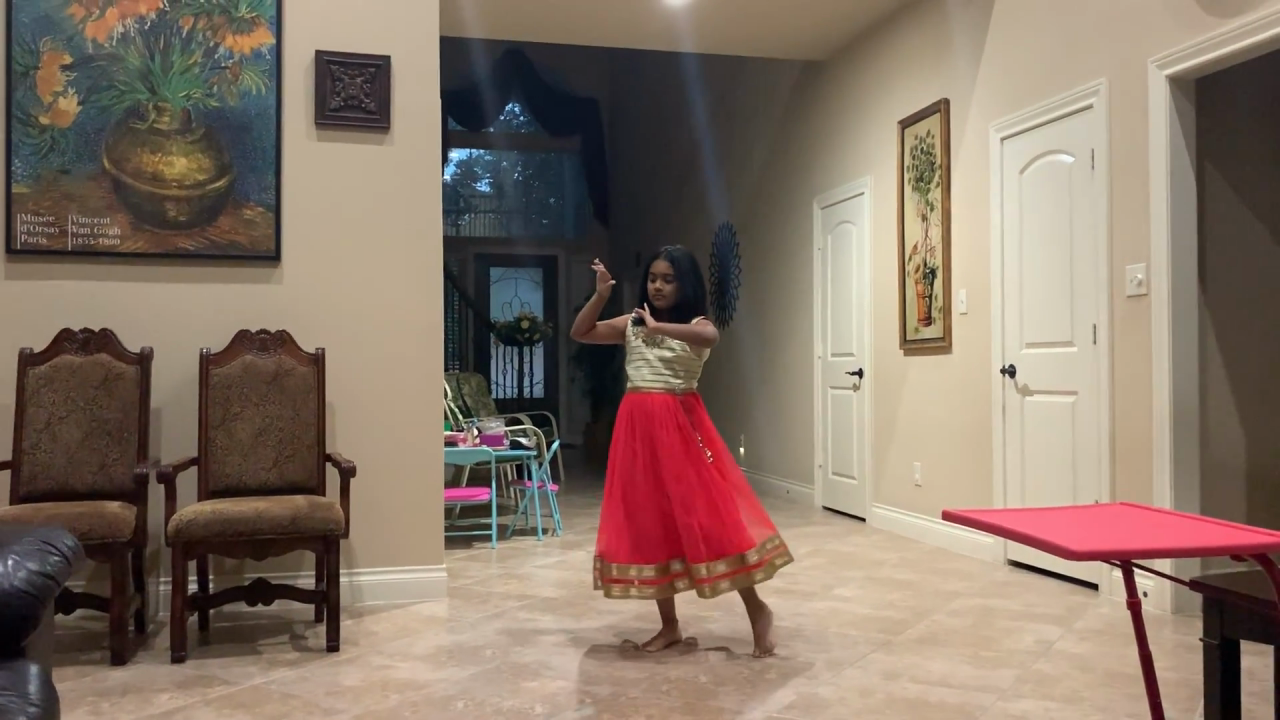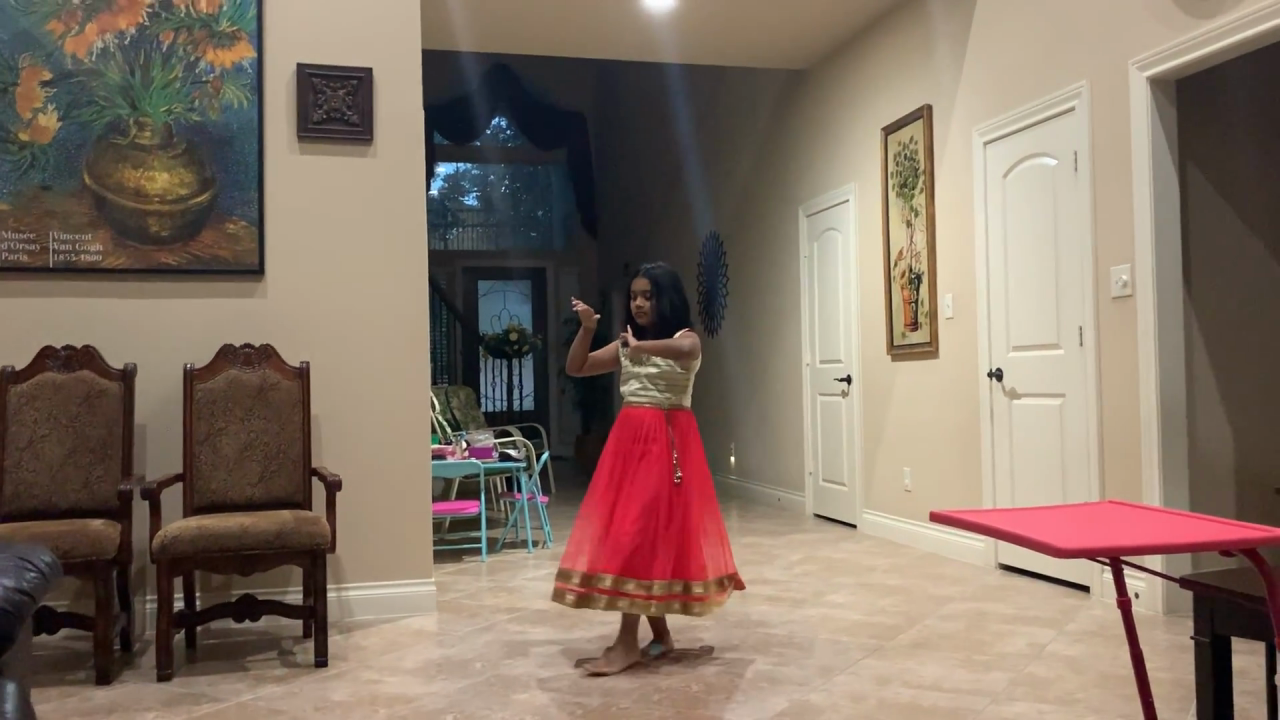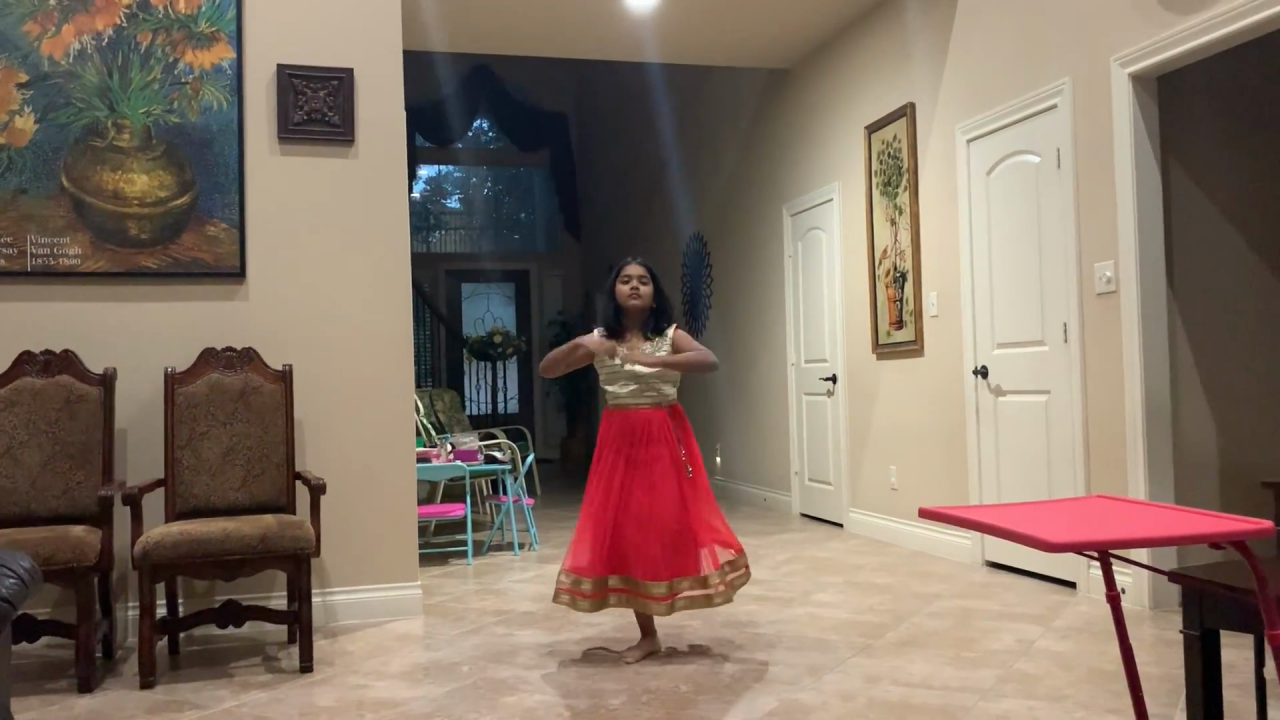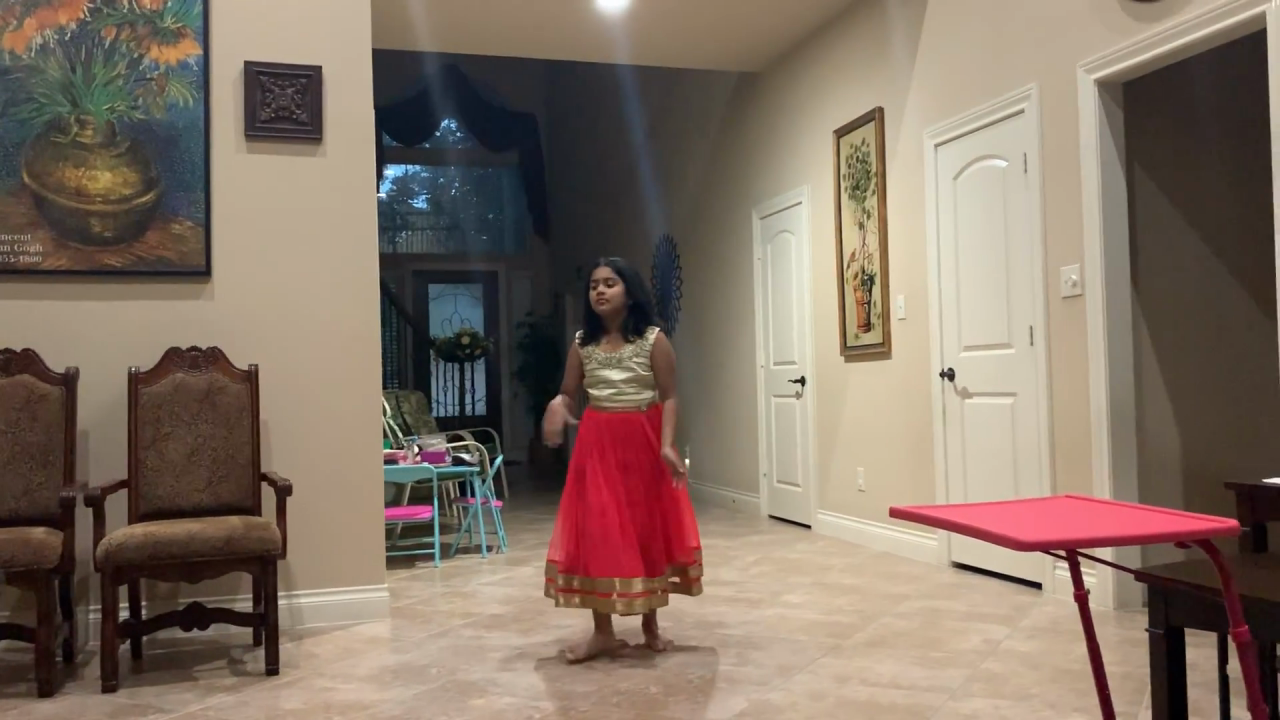
dt=0.5s
person 1, frame 1
left shoulder: (696, 325)
right shoulder: (631, 324)
left elbow: (710, 337)
right elbow: (579, 333)
left wrist: (657, 327)
right wrist: (600, 295)
left hip: (680, 422)
right hip: (636, 424)
left knee: (706, 510)
right knee: (645, 517)
left ankle: (755, 604)
right ankle: (669, 625)
person 1, frame 2
left shoulder: (685, 339)
right shoulder: (624, 345)
left elbow: (683, 351)
right elbow: (575, 369)
left wrist: (640, 346)
right wrist: (586, 328)
left hip: (667, 439)
right hip: (628, 439)
left knee: (642, 530)
right knee: (623, 532)
left ankle: (626, 643)
right ankle: (660, 636)
person 1, frame 3
left shoulder: (670, 336)
right shoulder: (599, 340)
left elbow: (709, 361)
right elbow: (546, 370)
left wrist: (654, 361)
right wrist: (579, 346)
left hip: (664, 435)
right hip: (618, 439)
left knee: (672, 524)
right knee: (623, 528)
right ankle: (648, 635)
person 1, frame 4
left shoulder: (654, 340)
right shoulder: (582, 344)
left elbow: (669, 398)
right elbow: (568, 393)
left wrist: (668, 446)
right wrist: (557, 407)
left hip: (643, 439)
right hip: (597, 442)
left knee: (650, 528)
right knee: (596, 528)
left ankle: (650, 625)
right ankle: (602, 632)
